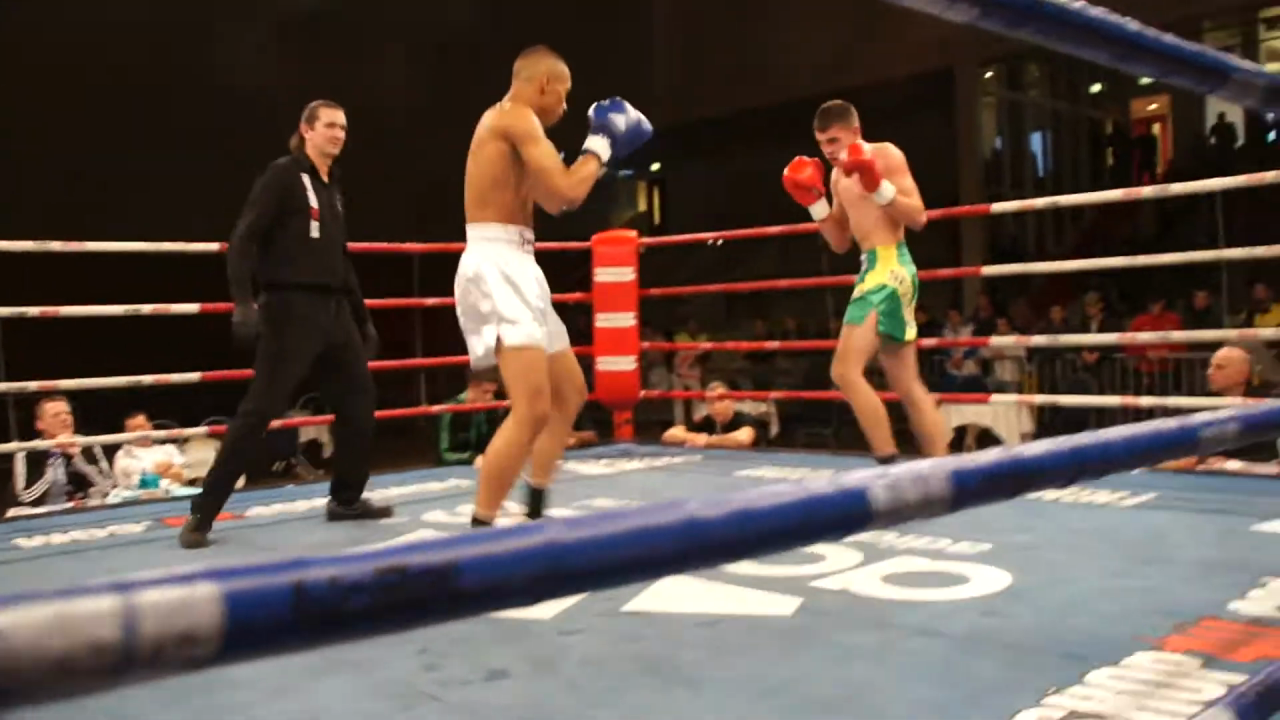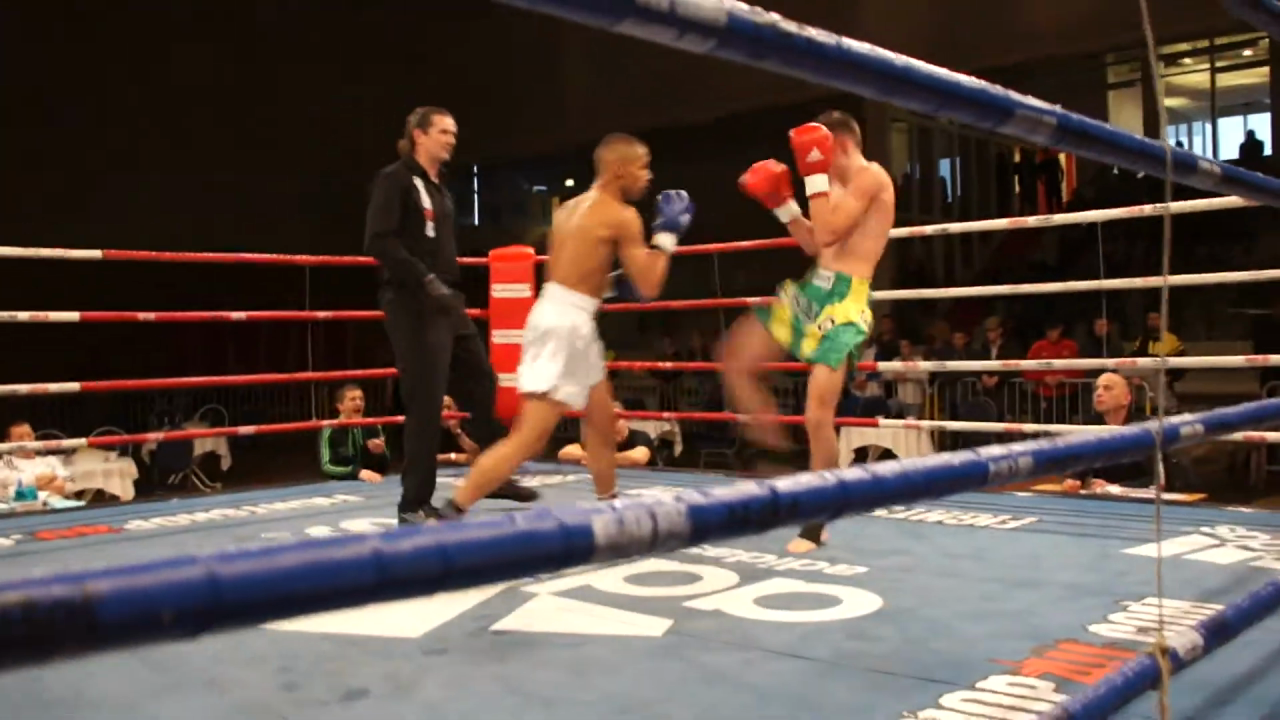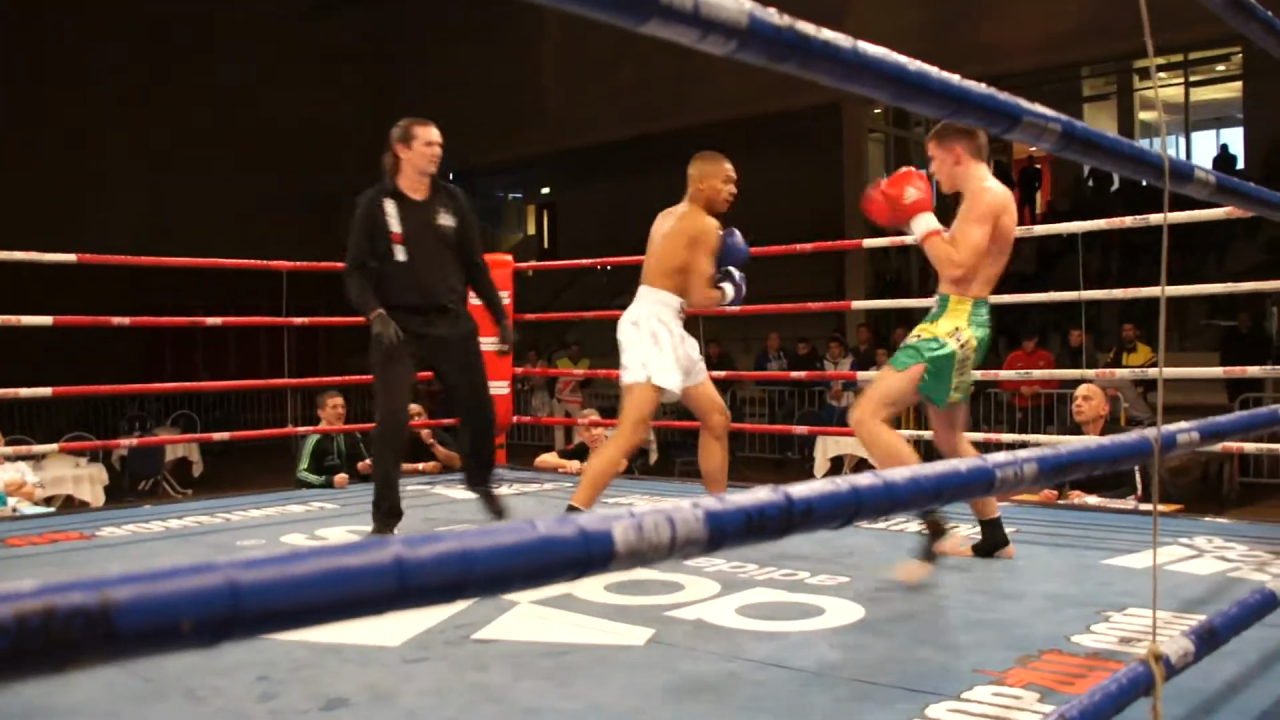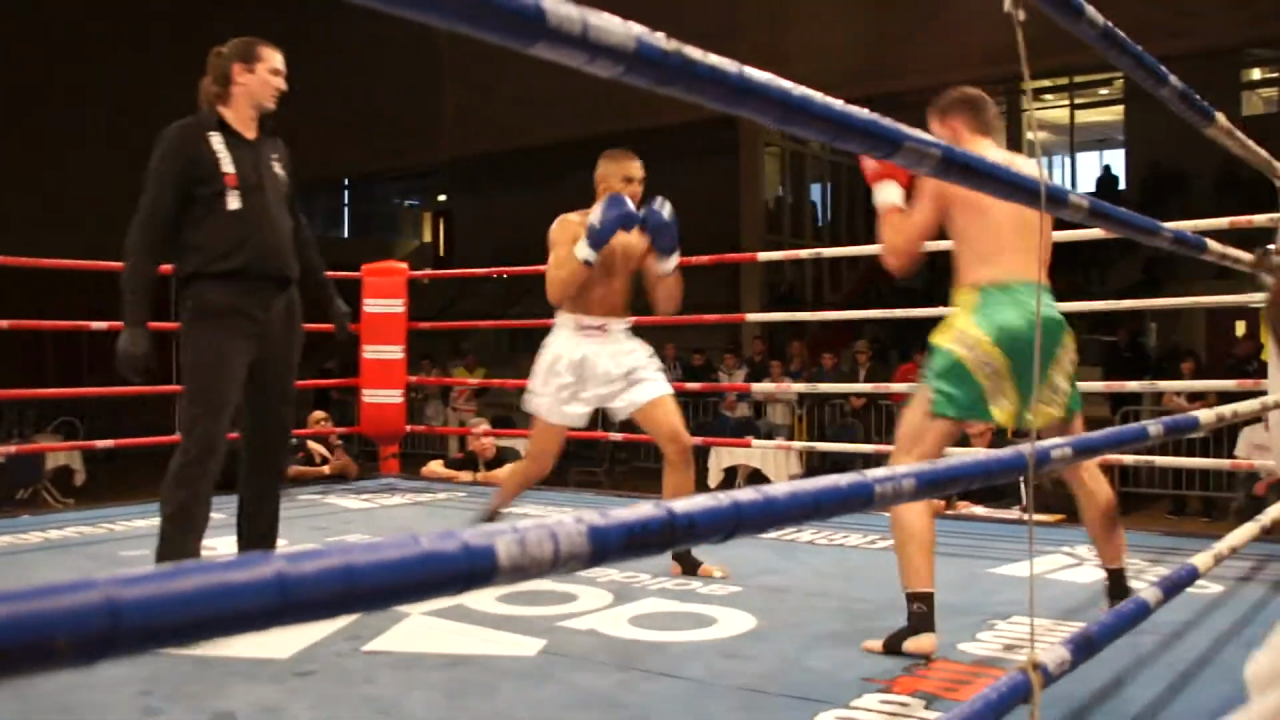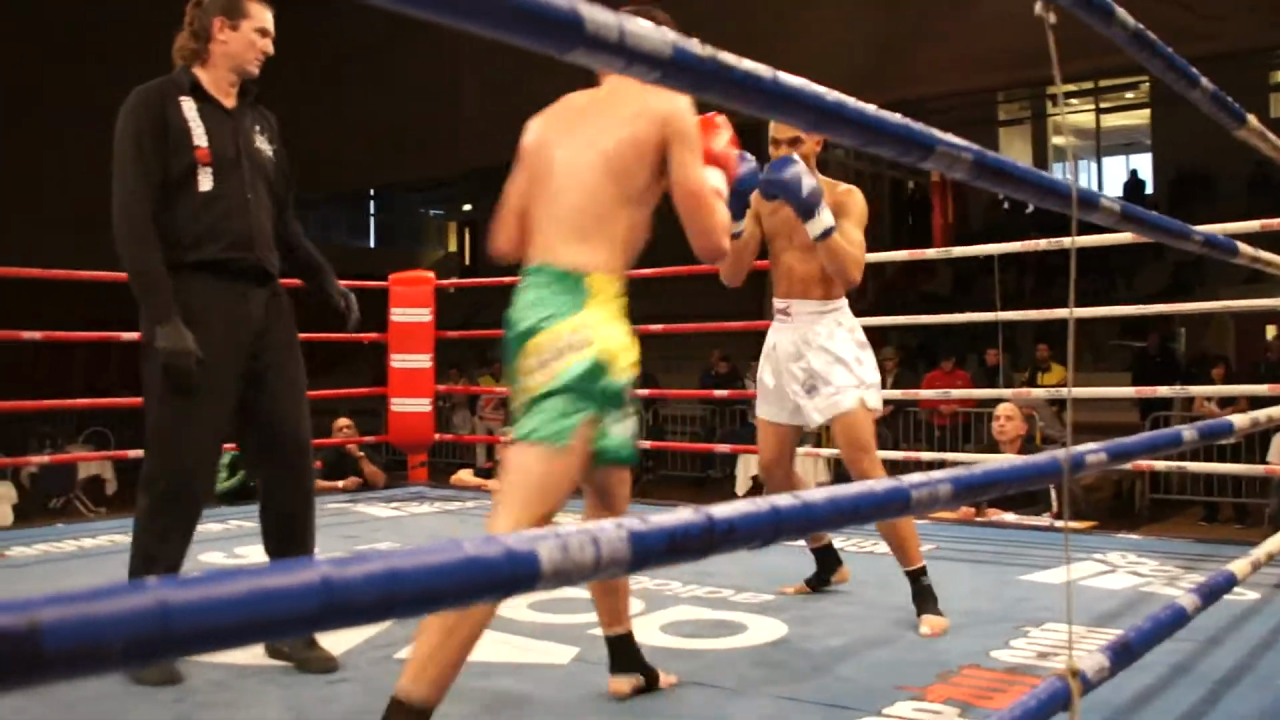
dt=1s
person 1, frame 1
left shoulder: (886, 155)
right shoulder: (839, 175)
left elbow: (917, 216)
right elbow: (840, 243)
left wrist: (875, 184)
right wrist: (812, 200)
left hip: (889, 267)
right hip: (875, 270)
left knee: (846, 373)
right knee: (907, 386)
person 1, frame 2
left shoulder: (868, 176)
right shoulder: (838, 182)
left elbow: (824, 237)
left wrist: (814, 171)
right wrist: (780, 202)
left hip: (844, 303)
right hip: (813, 288)
left knee: (816, 418)
right knee: (736, 361)
left ankle: (815, 521)
right ankle: (772, 441)
person 1, frame 3
left shoulder: (988, 197)
right shoulder: (975, 193)
left elbow: (957, 268)
left wrist: (919, 216)
right wrist: (907, 216)
left hip: (956, 323)
right hip: (950, 321)
left knee: (867, 417)
right knee: (948, 439)
left ankle: (936, 529)
right ankle: (995, 536)
person 1, frame 4
right shoulder: (1034, 171)
left elbow: (897, 260)
left wrist: (886, 186)
left hip: (981, 321)
right hip: (1043, 317)
left knee: (906, 464)
right knee: (1079, 465)
left ankle: (918, 620)
right ankle: (1120, 589)
person 1, frame 5
left shoulder: (545, 121)
right shoulder: (670, 111)
left elbow: (504, 244)
right elbow: (712, 243)
right wrist: (715, 173)
left hip: (530, 309)
right hip: (578, 324)
left knee: (608, 493)
right knee: (513, 534)
left ankle: (625, 662)
person 2, frame 1
left shoulder: (333, 187)
right shoulder: (282, 177)
right elbow: (245, 241)
left wrist: (362, 316)
right wrist: (244, 302)
left hip: (332, 308)
right hip: (291, 305)
left knee: (359, 400)
right knee: (262, 406)
left ankle: (346, 497)
right ankle: (204, 511)
person 2, frame 2
left shoulder: (439, 184)
right shoulder: (395, 180)
right elbow: (378, 242)
right wrist: (425, 280)
left hip: (445, 301)
right hip: (412, 303)
left knee: (482, 384)
right knee: (425, 401)
right ankle: (414, 504)
person 2, frame 3
left shoulder: (452, 200)
right shoulder: (375, 204)
left elbow: (474, 264)
right elbow: (357, 270)
left wrist: (501, 316)
right wrist: (376, 314)
left hip: (451, 323)
right hip: (398, 324)
left knee: (479, 410)
right knee: (392, 418)
left ankle: (480, 479)
right ankle: (385, 519)
person 2, frame 4
left shoulder: (274, 151)
right shoulder: (188, 139)
right elbow: (148, 233)
left wrist: (328, 297)
right wrist: (135, 322)
left hip: (278, 307)
right hip: (217, 306)
left knee: (271, 443)
right knee: (203, 440)
left ankle: (256, 560)
person 2, frame 5
left shoulder: (261, 122)
right shoulder: (155, 105)
right elbow: (132, 218)
left wrist: (327, 281)
right wrist: (162, 317)
left hip: (264, 302)
right hip: (195, 302)
left knee: (289, 459)
right knee: (180, 467)
person 3, frame 1
left shoulder: (509, 127)
right shoulder: (515, 117)
left elbow: (550, 199)
right elbow: (566, 192)
left wrist: (597, 149)
right wrist: (604, 141)
left hip: (511, 267)
right hip: (498, 267)
left knee: (570, 393)
right knee: (533, 410)
left ankle: (535, 511)
right ankle: (477, 534)
person 3, frame 2
left shoulder: (574, 207)
right shoulder: (621, 217)
right elbow: (649, 286)
left wrist: (615, 281)
right wrist: (668, 233)
left hip: (569, 322)
right hip: (567, 325)
left knee: (602, 421)
right knee: (527, 440)
right ankle: (448, 520)
person 3, frame 3
left shoulder: (668, 217)
right shoulder: (703, 226)
right elbow: (699, 298)
left wrist: (713, 273)
right wrist: (730, 288)
left hip: (662, 327)
right hip: (652, 325)
left knee: (717, 418)
right knee: (630, 434)
person 3, frame 4
left shoulder: (639, 236)
right shoulder: (569, 226)
left elbow: (667, 305)
right elbow: (556, 293)
left wrist: (665, 253)
right wrist: (593, 240)
left hip: (622, 348)
right hip: (572, 350)
left knee: (678, 443)
right knee: (539, 462)
left ankle: (682, 554)
right ankle: (489, 519)
person 3, frame 5
left shoulder: (845, 197)
right shoulder: (763, 197)
left elbow: (852, 273)
right elbow: (731, 275)
left wrist: (813, 209)
right wrist: (736, 211)
left hip: (831, 334)
right hip: (783, 336)
left knee: (864, 469)
right knee: (773, 466)
left ankle: (922, 589)
right ankle: (827, 562)
